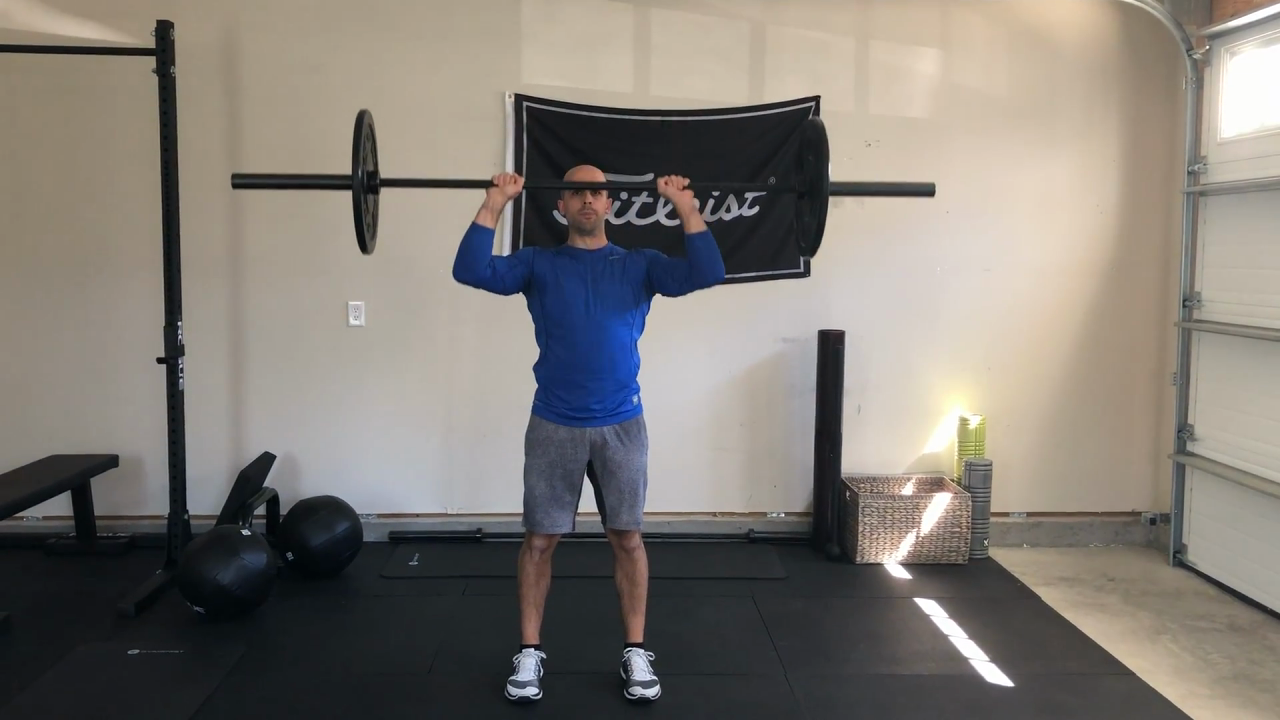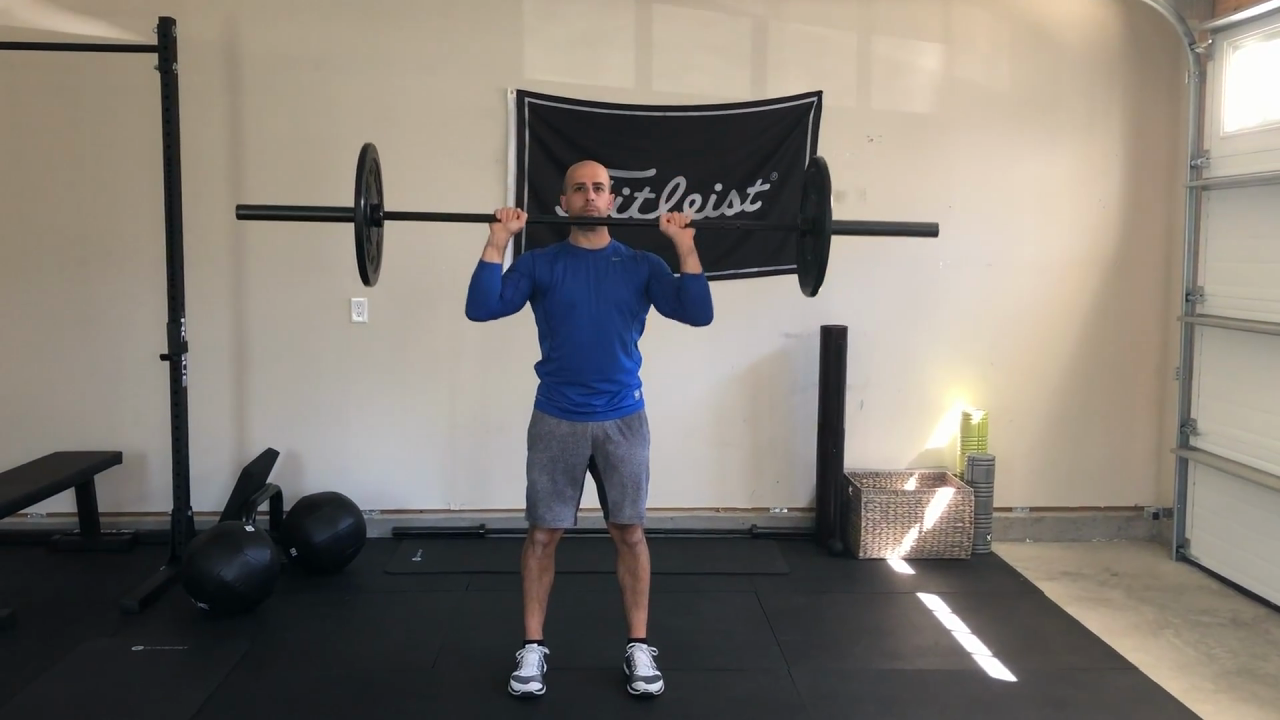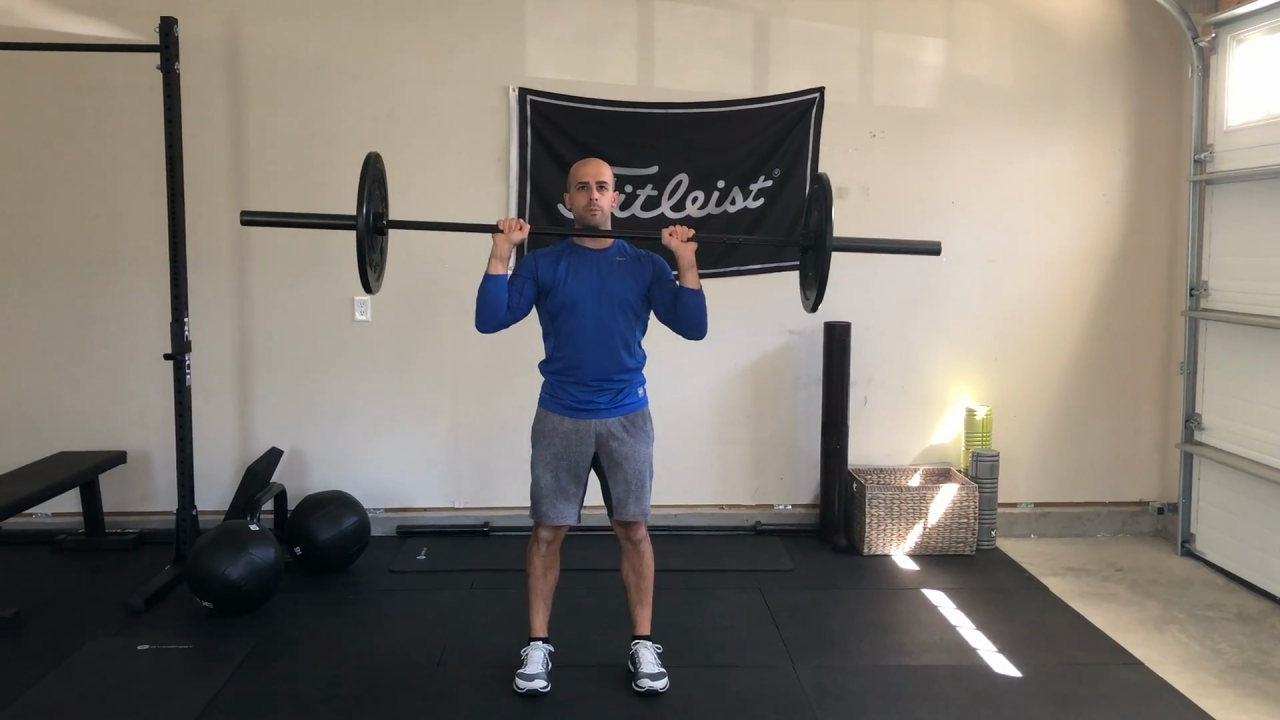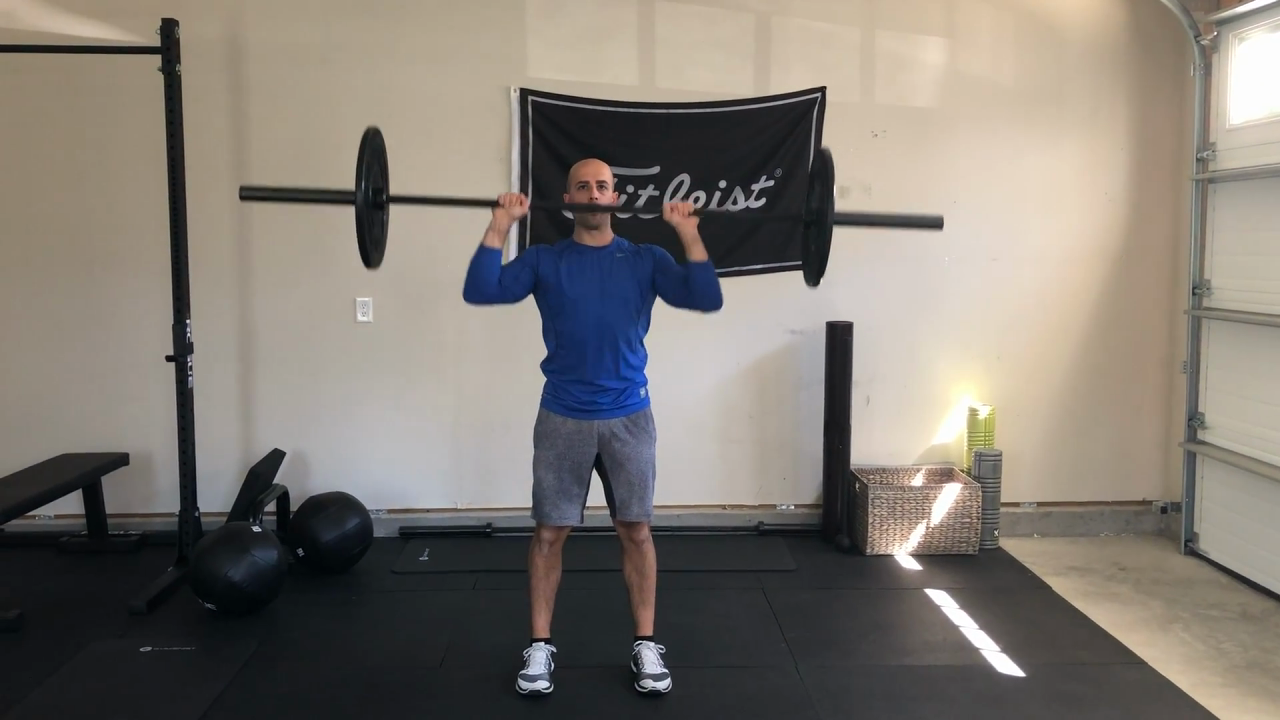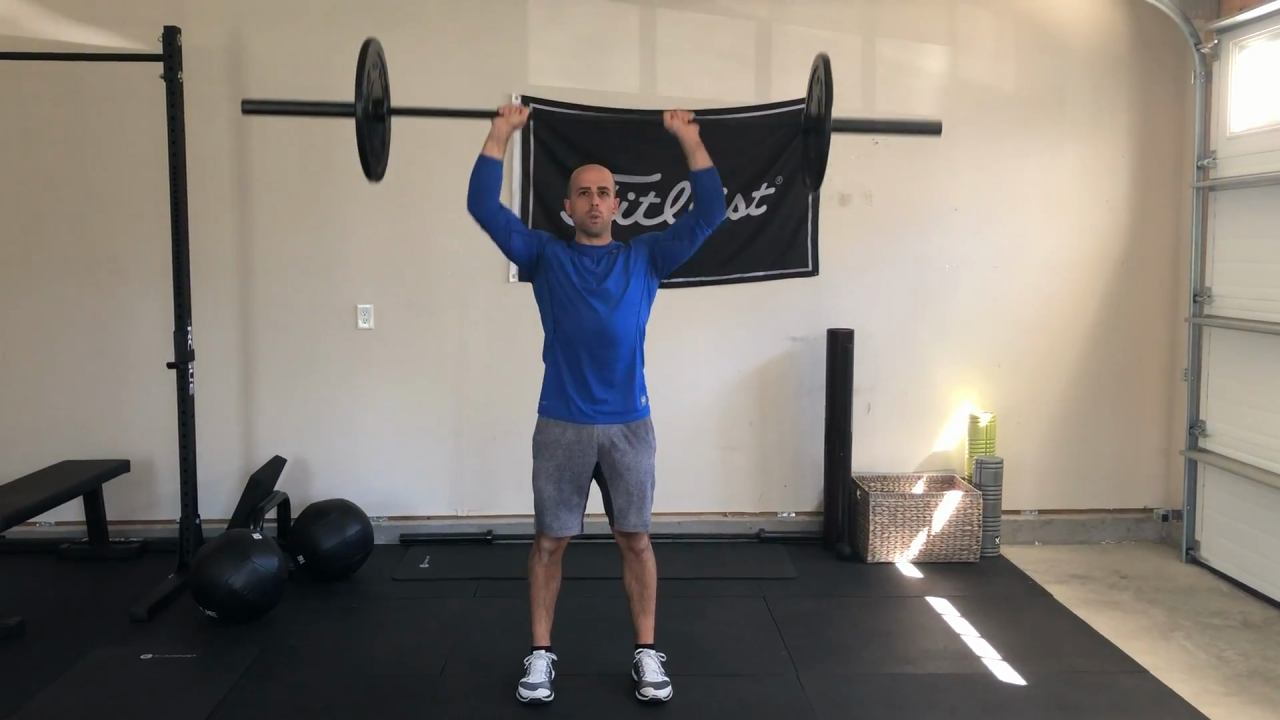
dt=0.4s
person 1, frame 1
left shoulder: (639, 263)
right shoulder: (537, 262)
left elbow: (707, 273)
right elbow: (470, 271)
left wrist: (685, 207)
right wrist: (494, 204)
left hip: (621, 424)
right hip: (553, 425)
left knee: (627, 537)
right knee: (539, 539)
left ankle: (635, 653)
right ankle: (529, 652)
person 1, frame 2
left shoulder: (642, 264)
right shoulder: (539, 263)
left elbow: (698, 313)
right elbow: (481, 308)
left wrist: (685, 248)
right wrist: (496, 242)
left hip: (623, 419)
right hip: (555, 420)
left knee: (629, 533)
right knee: (542, 534)
left ankle: (638, 648)
right ankle: (532, 648)
person 1, frame 3
left shoulder: (646, 264)
right shoulder: (542, 263)
left elbow: (693, 327)
right elbow: (489, 320)
left wrist: (686, 262)
right wrist: (500, 254)
left hip: (627, 417)
right hip: (559, 417)
left knee: (633, 530)
right knee: (547, 532)
left ankle: (642, 645)
right ankle: (537, 645)
person 1, frame 4
left shoulder: (646, 260)
right shoulder: (544, 260)
left elbow: (707, 298)
right elbow: (479, 289)
left wrist: (689, 232)
right wrist: (499, 225)
left hip: (629, 416)
right hip: (562, 418)
left knee: (636, 529)
right knee: (549, 532)
left ankle: (645, 646)
right ankle: (539, 647)
person 1, frame 5
left shoulder: (646, 259)
right shoulder: (545, 257)
left elbow: (708, 210)
right elbow: (484, 206)
left wrist: (690, 142)
right wrist: (500, 135)
left hip: (629, 424)
right hip: (561, 425)
left knee: (634, 539)
right knee: (549, 541)
left ankle: (646, 653)
right ankle: (540, 654)
